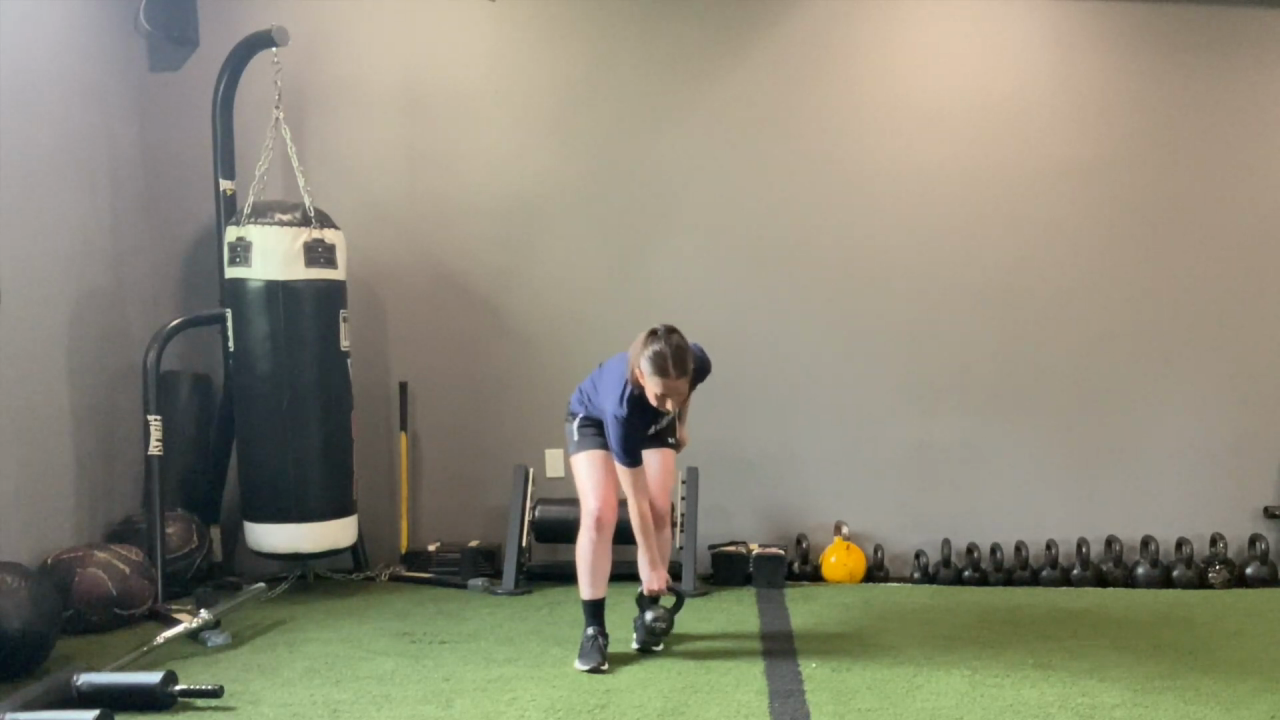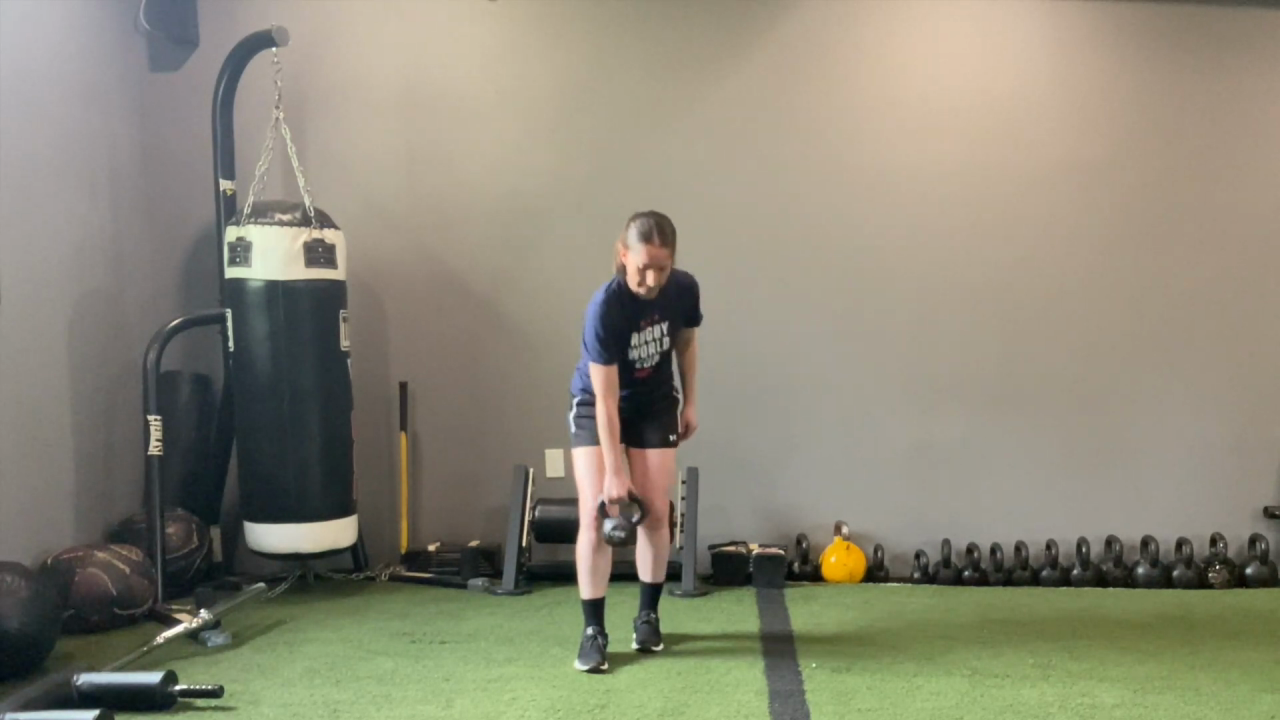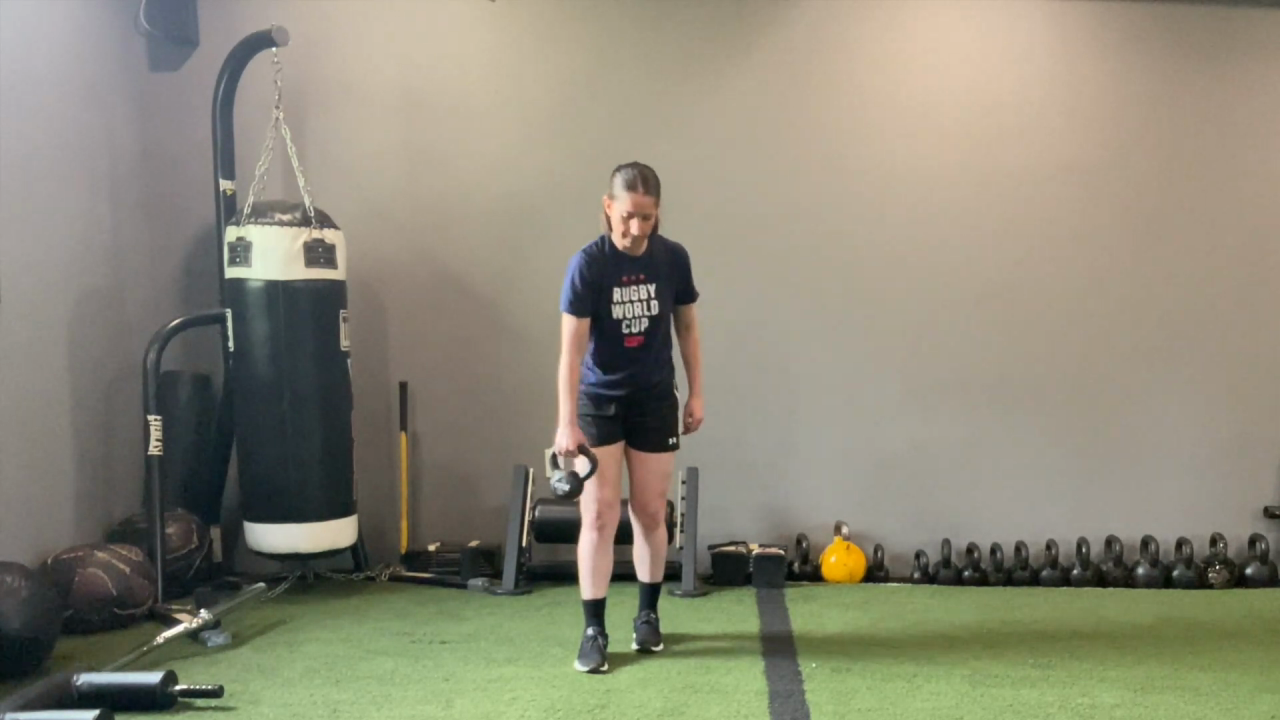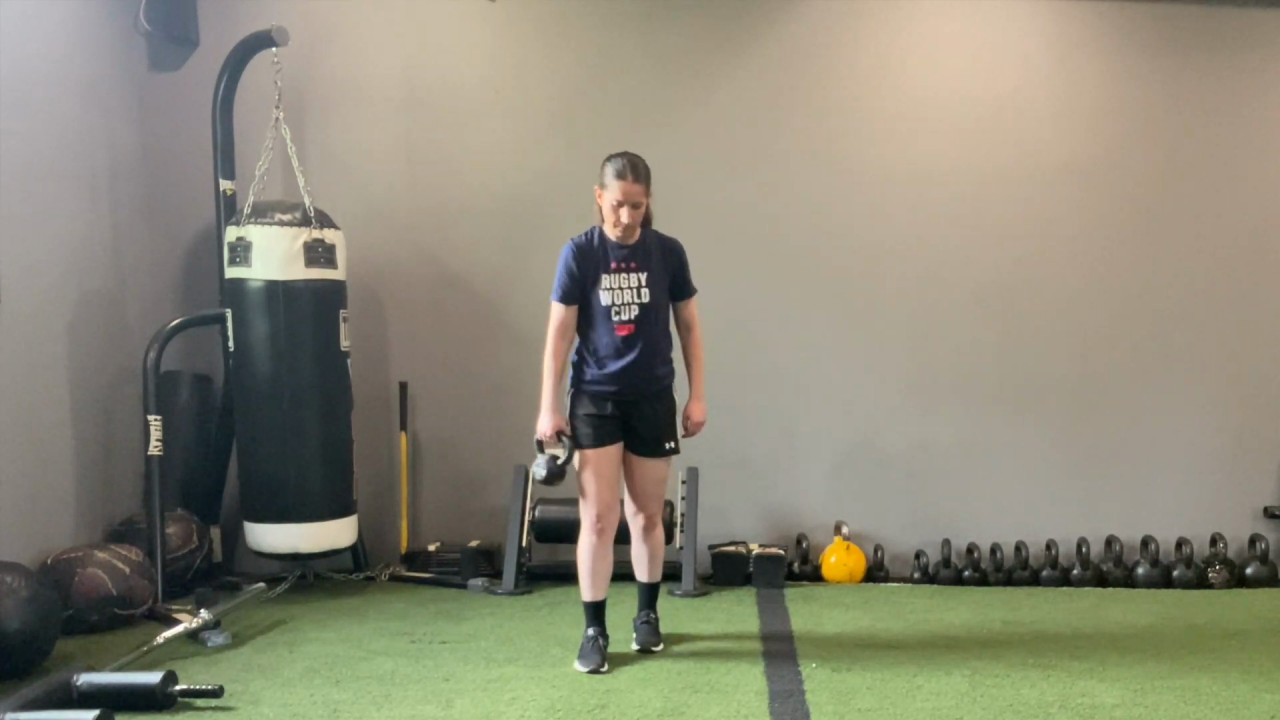
dt=0.5s
person 1, frame 1
left shoulder: (698, 363)
right shoulder: (623, 404)
right elbow: (636, 499)
left wrist: (680, 423)
right wrist: (652, 567)
left hip: (653, 427)
right hip: (593, 420)
left knee: (661, 511)
right knee: (599, 513)
right ankle: (593, 631)
person 1, frame 2
left shoulder: (684, 288)
right shoulder: (605, 306)
right elbow: (607, 400)
left wrist: (689, 402)
right wrist: (613, 472)
left hip: (656, 404)
right hip: (595, 404)
left knee: (655, 510)
right knee: (598, 513)
left ankle: (648, 615)
right ankle: (593, 630)
person 1, frame 3
left shoulder: (673, 258)
right shoulder: (588, 263)
left elbow: (687, 327)
right elbow: (572, 347)
left wrist: (695, 393)
right wrist: (566, 422)
left hip: (655, 400)
right hip: (598, 400)
left knee: (651, 513)
right knee: (599, 516)
left ankle: (647, 616)
right ankle: (593, 631)
person 1, frame 4
left shoulder: (668, 252)
right shoulder: (579, 253)
left elbow: (688, 326)
right elbow: (559, 333)
left wrist: (697, 396)
right wrist: (548, 406)
left hip: (652, 399)
right hip: (594, 400)
left knee: (647, 515)
right knee: (598, 517)
left ankle: (647, 615)
right ankle: (594, 631)
